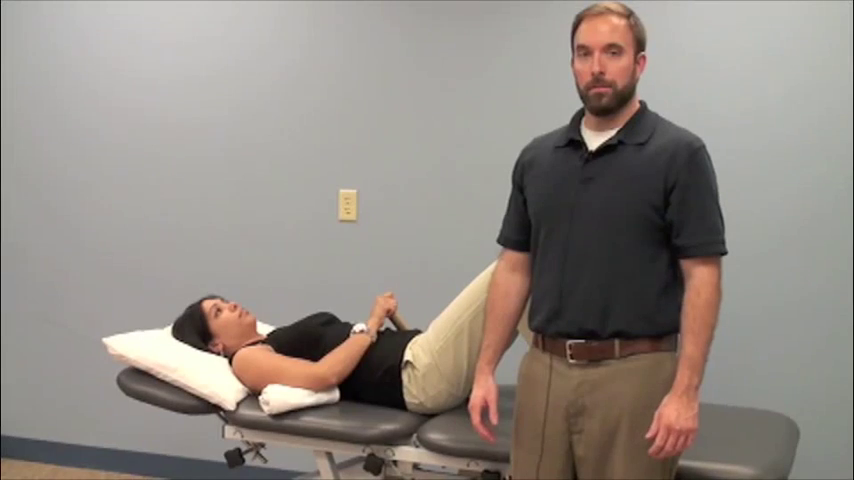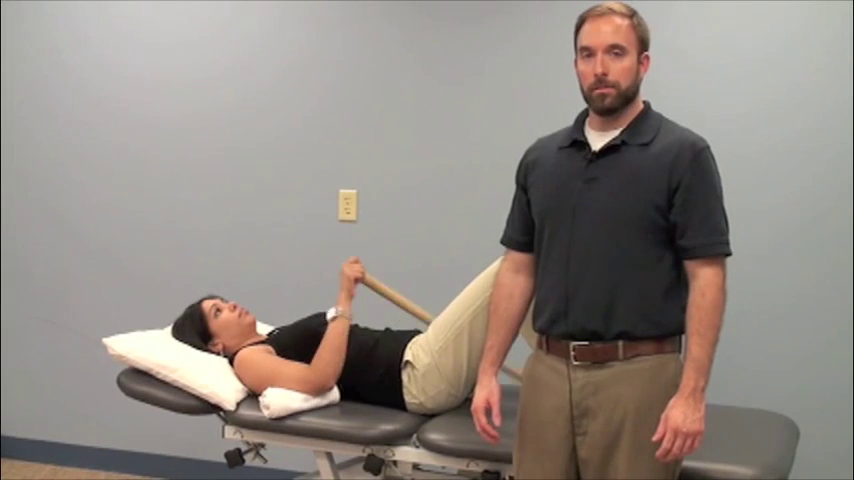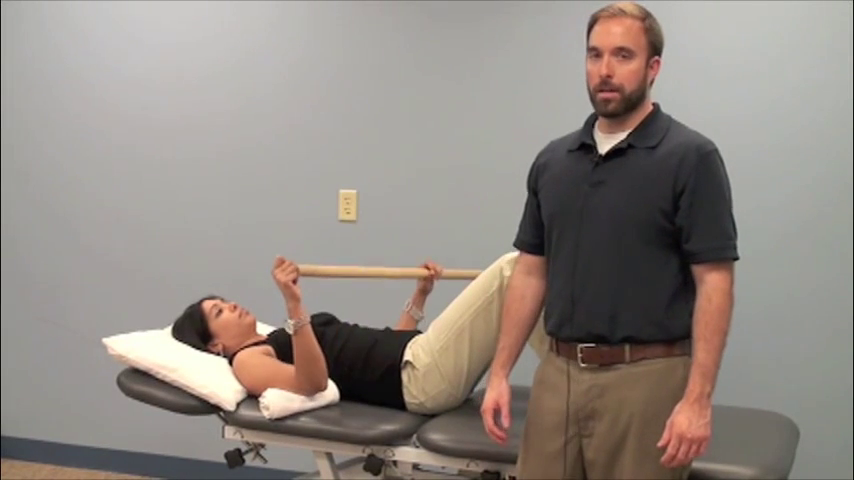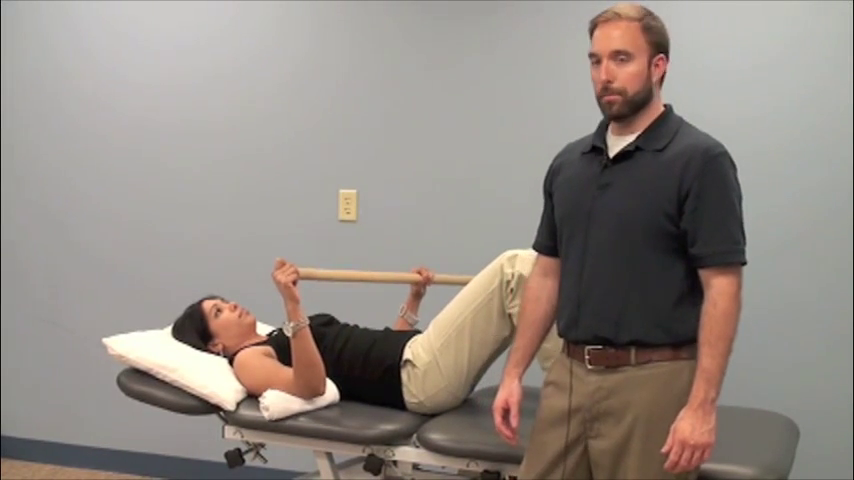
dt=0.5s
person 1, frame 1
left shoulder: (679, 155)
right shoulder: (536, 158)
left elbow: (702, 277)
right elbow: (514, 269)
left wrist: (685, 390)
right wrist: (485, 369)
left hip: (633, 374)
right hip: (545, 371)
person 1, frame 2
left shoulder: (682, 155)
right shoulder: (541, 159)
left elbow: (706, 278)
right elbow: (517, 270)
left wrist: (692, 392)
right wrist: (488, 370)
left hip: (637, 376)
right hip: (549, 372)
person 1, frame 3
left shoulder: (690, 159)
right shoulder: (552, 161)
left elbow: (714, 284)
right elbow: (530, 273)
left wrist: (697, 398)
right wrist: (499, 372)
left hip: (646, 380)
right hip: (558, 375)
person 1, frame 4
left shoulder: (700, 162)
right shoulder: (568, 164)
left elbow: (721, 289)
right elbow: (547, 275)
left wrist: (702, 405)
right wrist: (513, 372)
left hip: (652, 383)
right hip: (569, 376)
person 2, frame 1
left shoulder: (278, 343)
right shoulder: (247, 359)
right elbow: (326, 374)
right wrist: (372, 322)
left hip: (416, 359)
right hip: (416, 377)
person 2, frame 2
left shoulder: (278, 342)
right shoulder: (248, 360)
right elbow: (321, 378)
right wrist: (344, 300)
left hip: (414, 355)
right hip: (415, 377)
person 2, frame 3
left shoulder: (280, 344)
right shoulder: (247, 361)
right elbow: (314, 381)
left wrist: (420, 294)
right wrist: (293, 305)
left hip: (415, 355)
right hip: (418, 378)
left knee: (518, 273)
right knee: (512, 270)
person 2, frame 4
left shoulder: (282, 341)
right shoulder: (247, 361)
right elbow: (311, 386)
left wrist: (413, 300)
right wrist: (292, 306)
left hip: (414, 355)
right hip: (419, 377)
left knee: (526, 266)
right knee: (515, 269)
